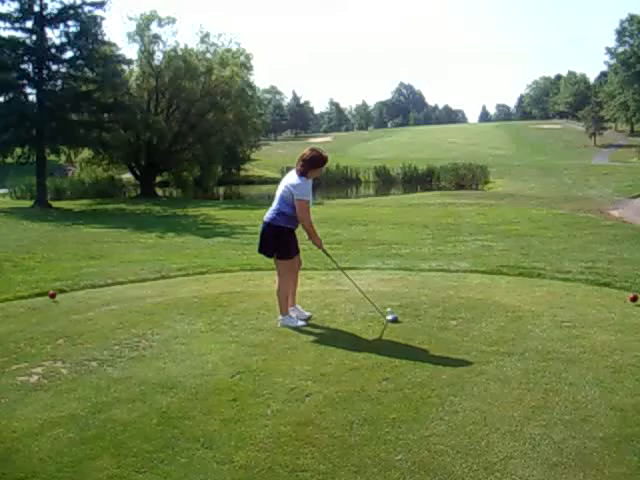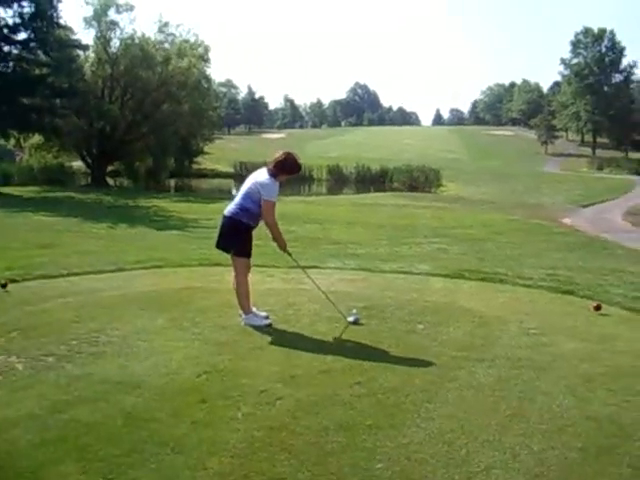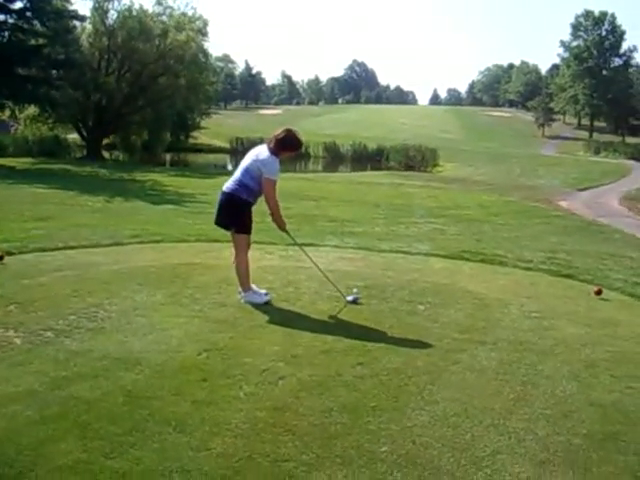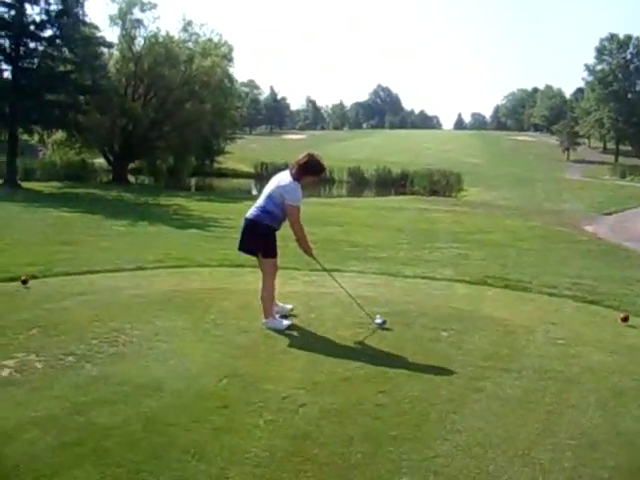
dt=0.5s
person 1, frame 1
left shoulder: (297, 175)
right shoulder: (301, 184)
left elbow: (300, 214)
right elbow: (303, 217)
left wrist: (311, 235)
right wrist: (315, 238)
left hip: (283, 227)
right hip: (278, 229)
left knee: (296, 265)
right knee: (285, 274)
left ankle: (292, 307)
right ankle: (285, 316)
person 1, frame 2
left shoulder: (264, 173)
right shoulder: (270, 184)
left elbow: (264, 214)
right elbow: (269, 218)
left wrist: (275, 235)
right wrist: (280, 240)
left hip: (237, 221)
right hip: (238, 224)
left knee: (242, 269)
right knee: (242, 271)
left ankle: (247, 308)
right ankle: (247, 314)
person 1, frame 3
left shoulder: (263, 149)
right shoulder: (270, 162)
left elbow: (265, 192)
right elbow: (270, 196)
left wrist: (275, 214)
right wrist: (279, 219)
left hip: (233, 197)
right hip: (237, 201)
left knee: (243, 247)
right knee: (242, 249)
left ankle: (246, 286)
right ankle: (246, 292)
person 1, frame 4
left shoulder: (286, 176)
right shoulder: (292, 188)
left elbow: (290, 218)
right elbow: (295, 222)
left wrist: (301, 240)
right wrist: (305, 244)
left hip: (259, 224)
right hip: (261, 227)
left knee: (271, 269)
right knee: (269, 273)
left ankle: (271, 305)
right ankle: (269, 318)
